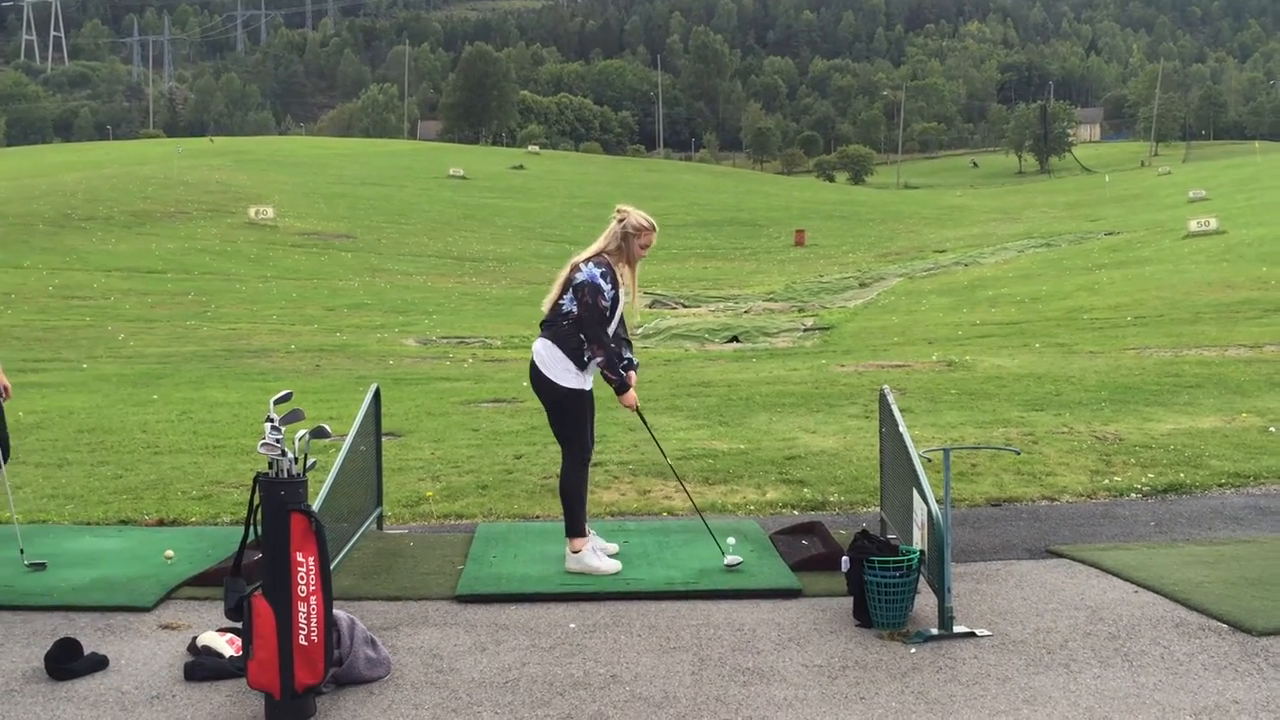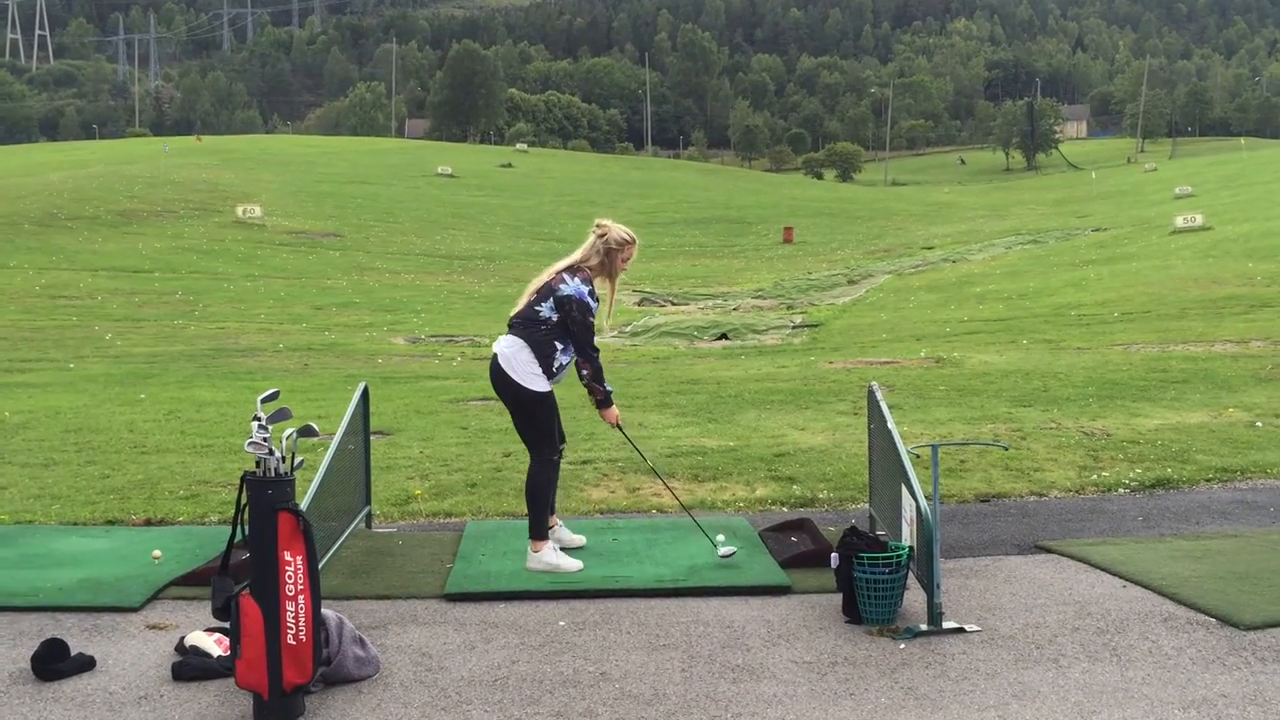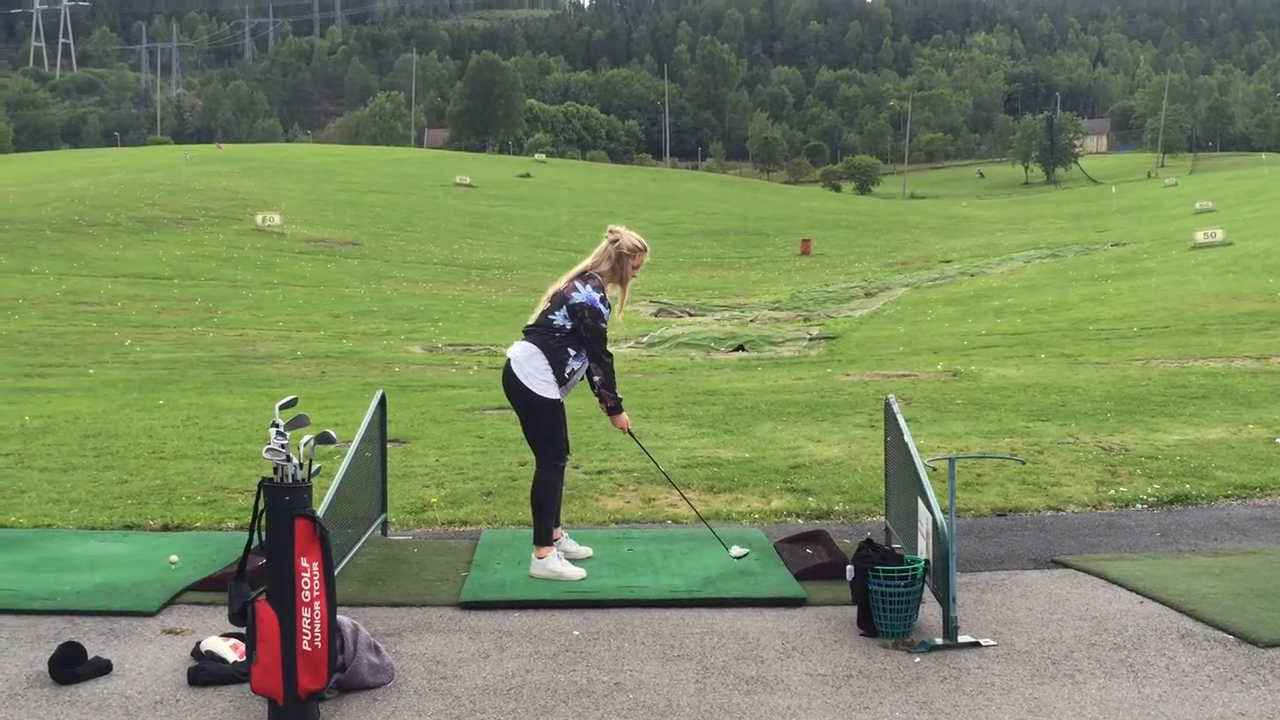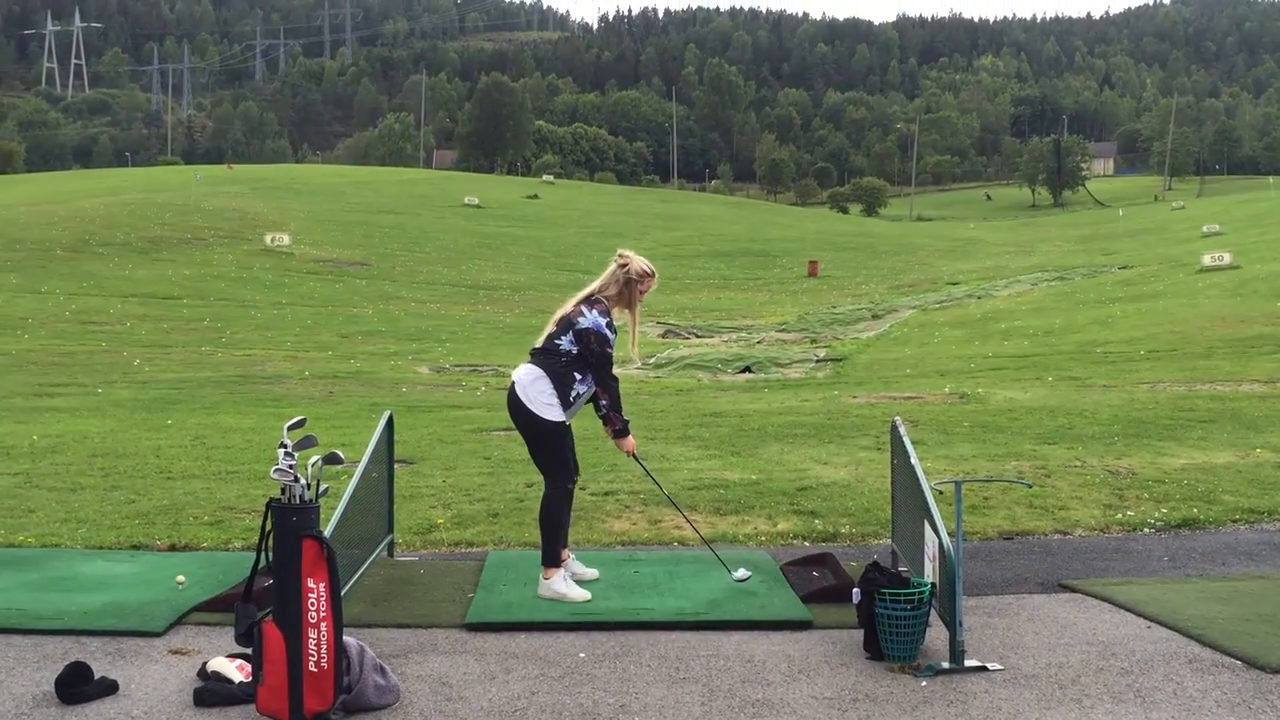
dt=0.7s
person 1, frame 1
left shoulder: (607, 271)
right shoulder: (596, 273)
left elbow: (614, 329)
right elbow: (597, 336)
left wrist: (628, 368)
right wrist: (621, 386)
left hip: (571, 370)
right hip: (557, 371)
left knee: (582, 452)
right knee: (576, 454)
left ankle: (581, 534)
right ankle: (577, 549)
person 1, frame 2
left shoulder: (572, 277)
right shoulder: (579, 289)
left elbow: (576, 346)
right elbow: (586, 351)
left wrist: (596, 393)
right wrist: (604, 401)
left hip: (516, 367)
right hip: (520, 371)
left knee: (553, 445)
right knee: (545, 453)
left ankle: (548, 525)
right ankle: (539, 549)
person 1, frame 3
left shoulder: (586, 286)
right shoulder: (591, 295)
left elbow: (588, 353)
right elbow: (599, 355)
left wrist: (604, 398)
right wrist: (614, 407)
left hip: (532, 376)
right hip: (533, 379)
left knee: (558, 457)
right knee: (550, 461)
left ankle: (554, 537)
right ankle: (543, 556)
person 1, frame 4
left shoulder: (591, 309)
right shoulder: (596, 320)
left elbow: (593, 376)
right elbow: (605, 379)
left wrist: (608, 420)
right wrist: (620, 430)
left hip: (536, 398)
right hip: (537, 402)
left knee: (567, 477)
right knee: (560, 482)
left ankle: (562, 558)
right ankle: (551, 576)
